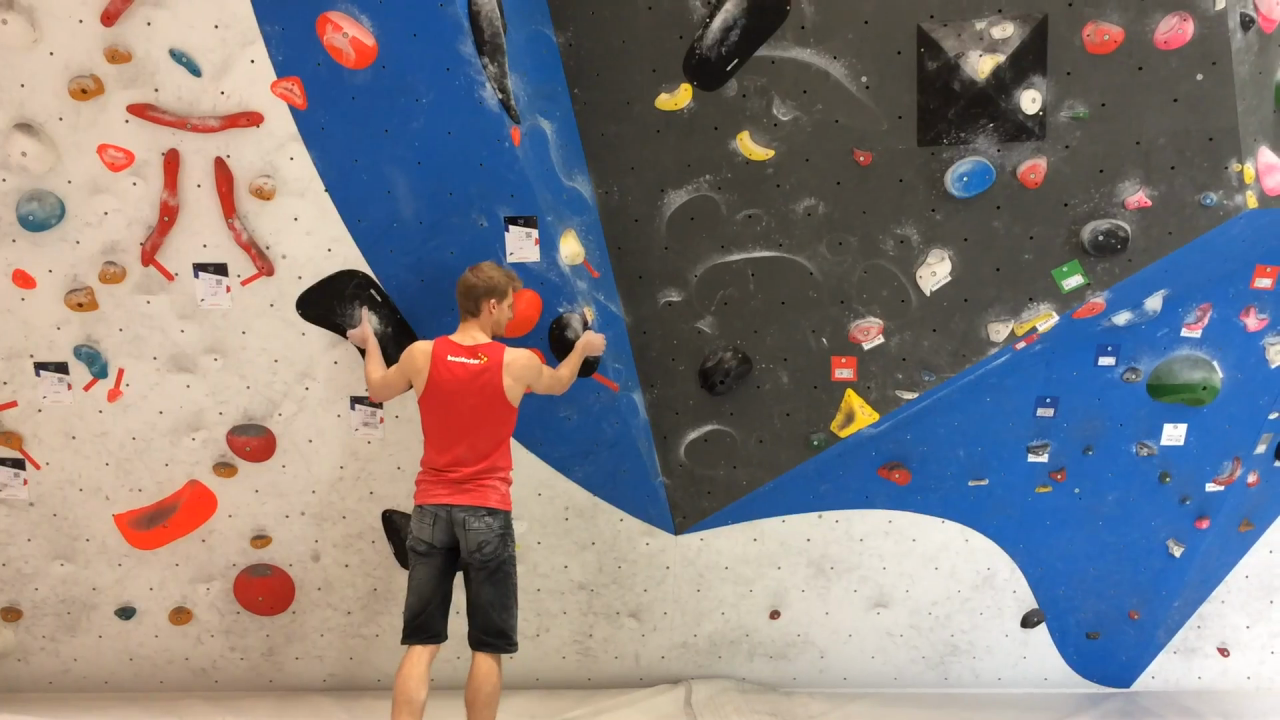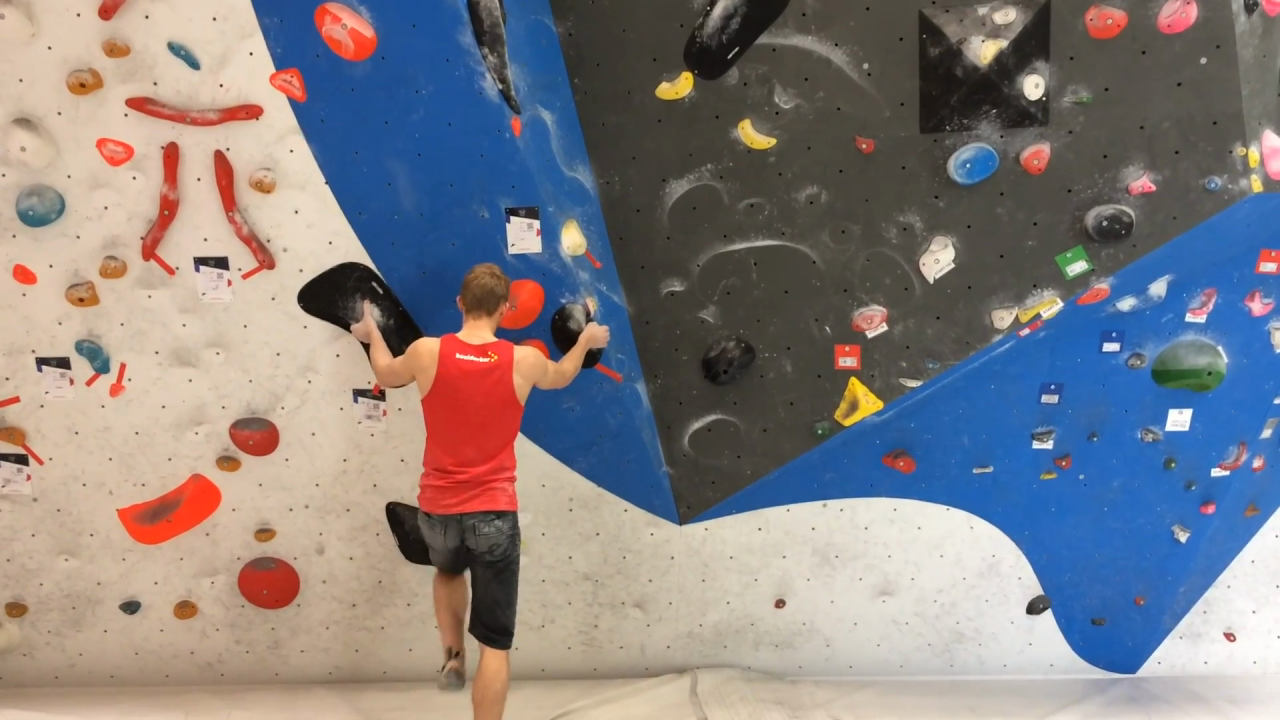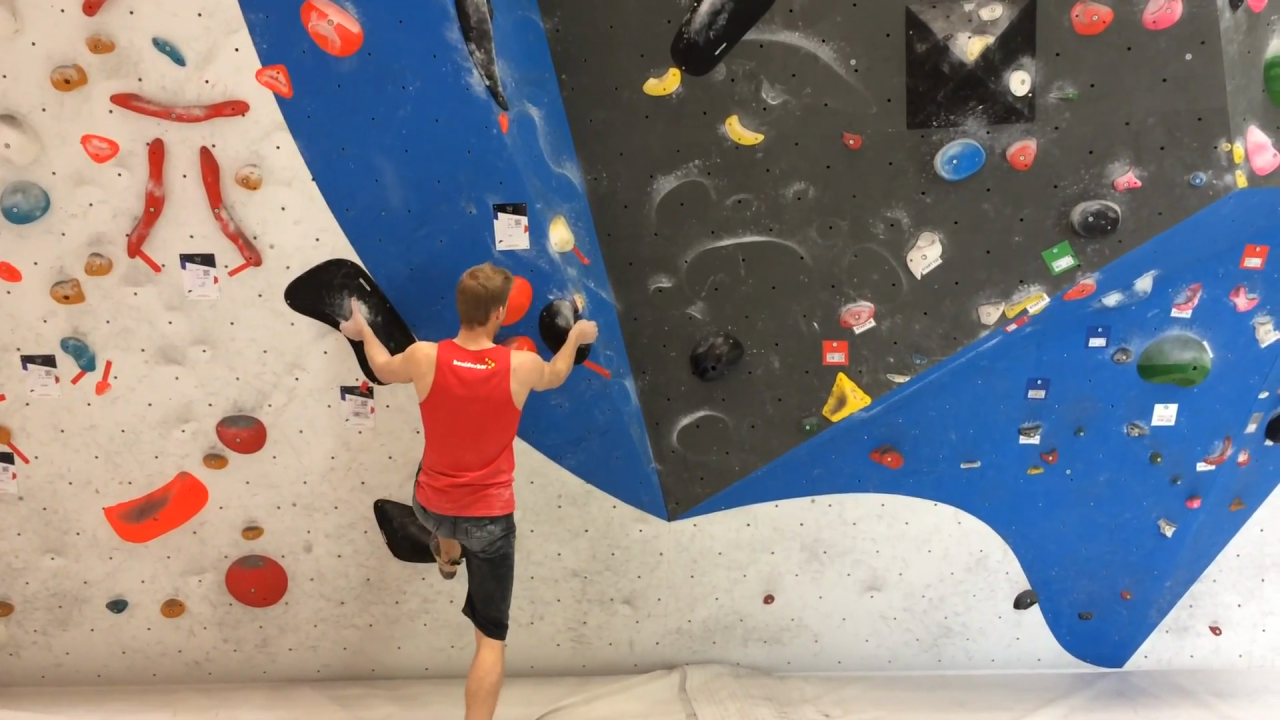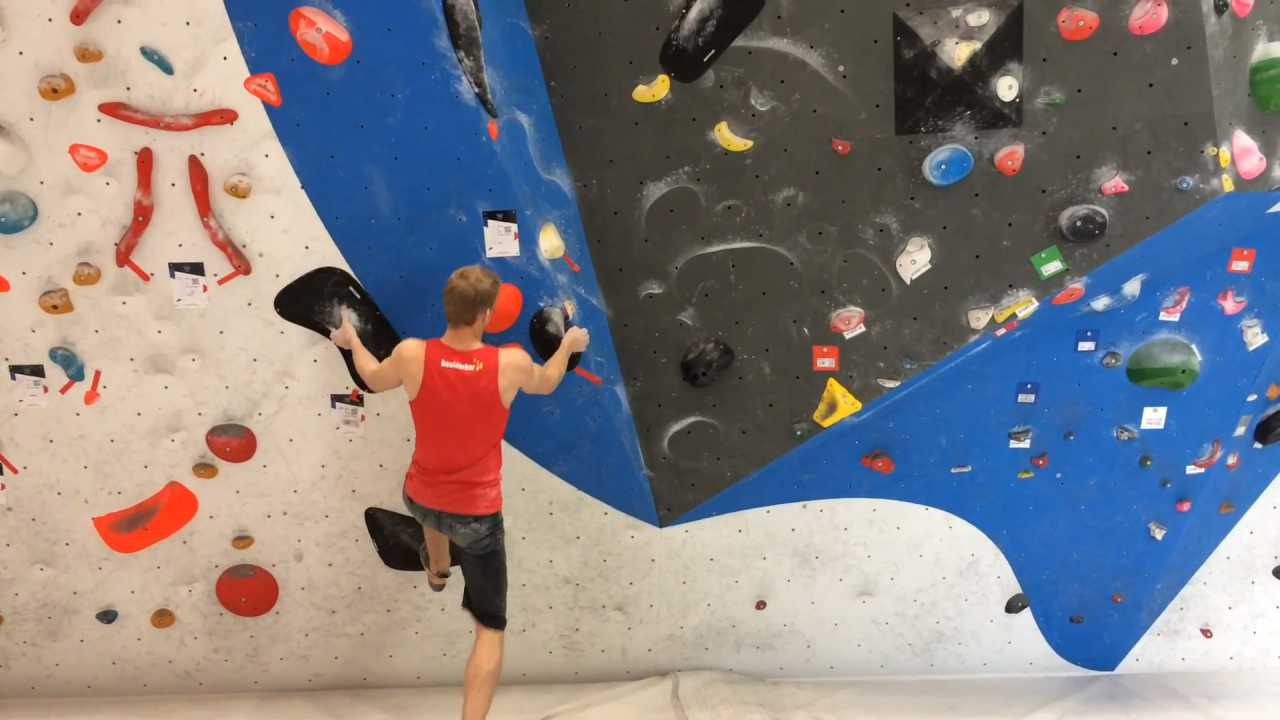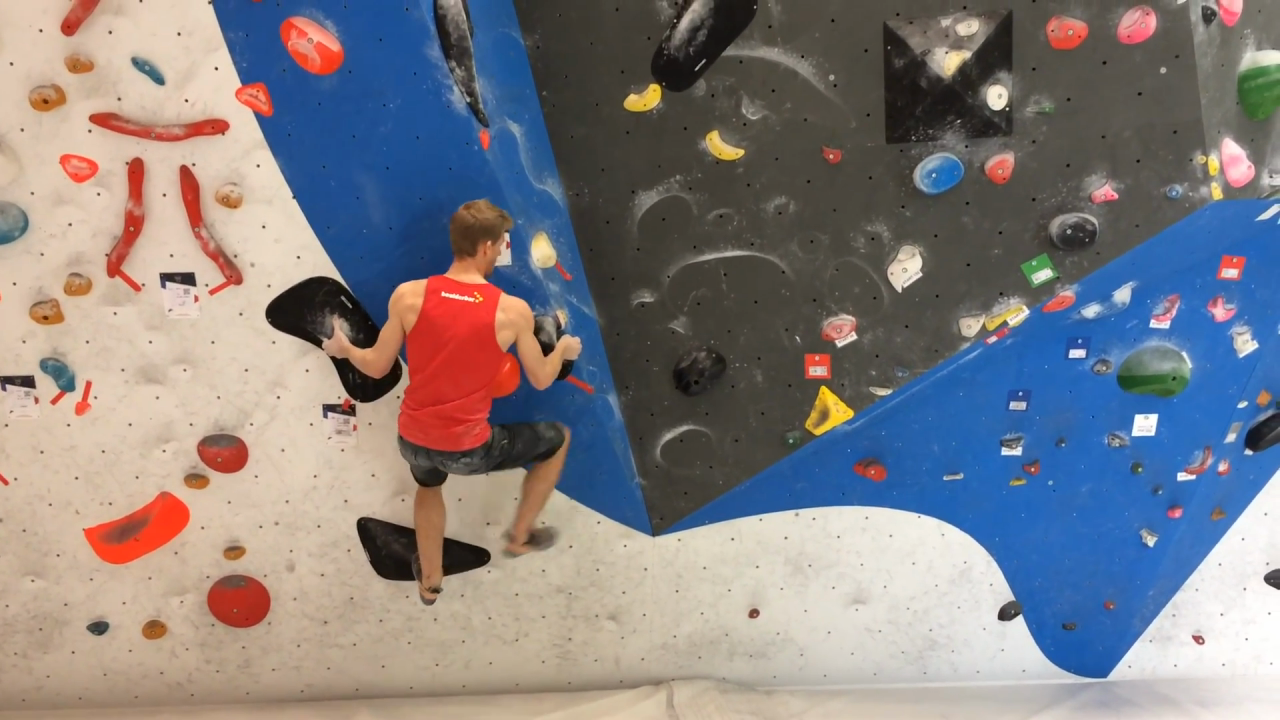
dt=1s
person 1, frame 1
left shoulder: (421, 355)
right shoulder: (518, 363)
left elbow: (378, 389)
right elbow: (558, 382)
left wrist: (369, 341)
right wrist: (583, 348)
left hip: (431, 510)
right hip: (487, 513)
left knee: (420, 644)
right knee: (488, 648)
person 1, frame 2
left shoulder: (426, 352)
right shoulder: (524, 361)
left elbow: (386, 374)
right elbow: (562, 376)
left wrist: (372, 333)
right wrist: (586, 340)
left hip: (437, 509)
right hip: (494, 511)
left knee: (448, 572)
right knee: (495, 643)
left ankle: (453, 658)
person 1, frame 3
left shoulder: (424, 357)
right shoulder: (521, 366)
left elbow: (383, 369)
right elbow: (556, 374)
left wrist: (363, 331)
right wrist: (576, 337)
left hip: (432, 508)
right hip: (490, 517)
right knee: (491, 638)
left ankle: (448, 555)
person 1, frame 4
left shoulder: (410, 355)
right shoulder: (511, 364)
left elbow: (375, 379)
right elbow: (547, 382)
left wrist: (351, 339)
right wrist: (569, 343)
left hip: (419, 499)
right hip: (476, 514)
right knee: (490, 624)
left ankle: (437, 568)
person 1, frame 5
left shoulder: (407, 296)
right shoulder: (513, 311)
left elbow: (376, 366)
right elbow: (541, 379)
left wrist: (340, 347)
right wrist: (563, 351)
left hip: (414, 438)
right hip: (468, 449)
left knee: (429, 485)
right knee: (556, 440)
left ankle: (429, 583)
right ankle: (520, 537)
